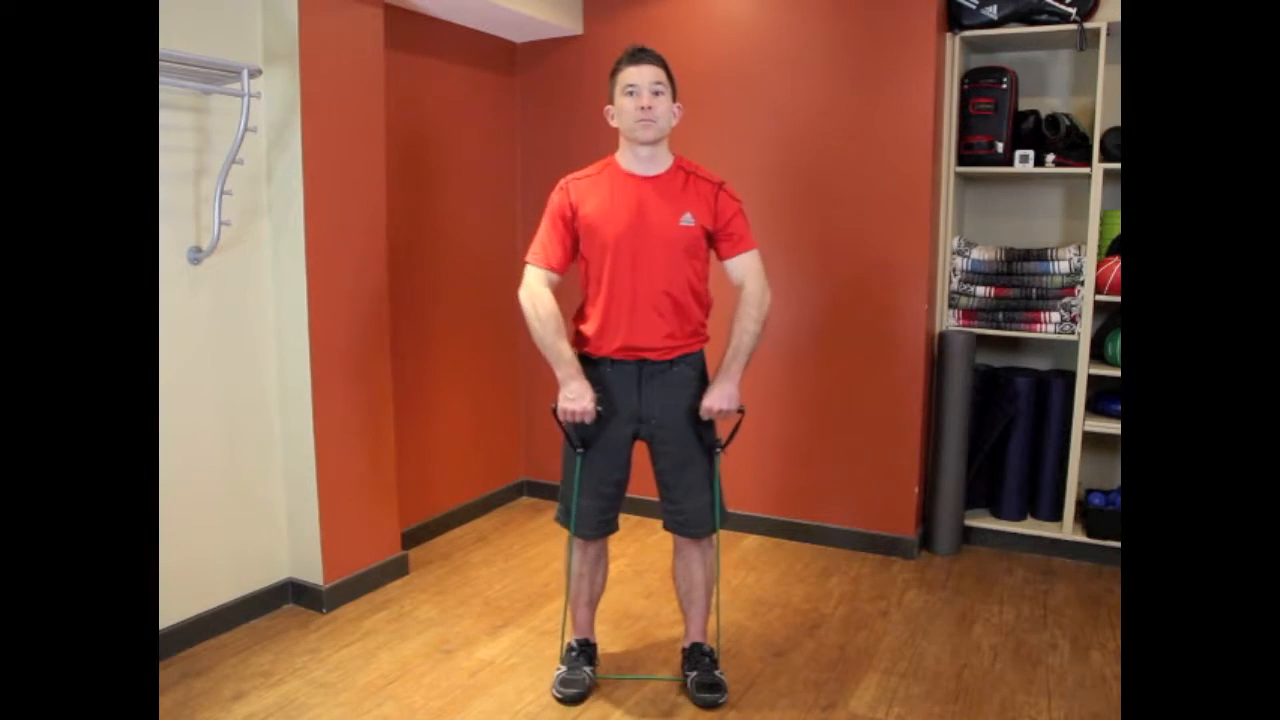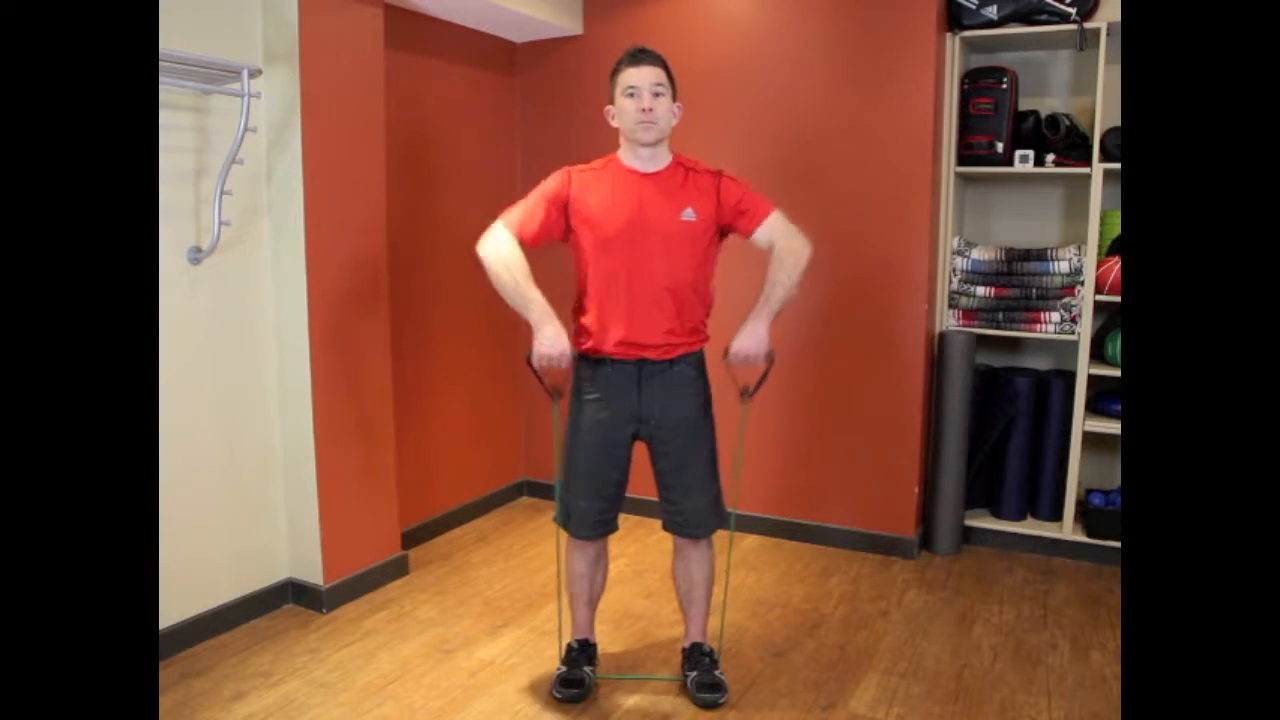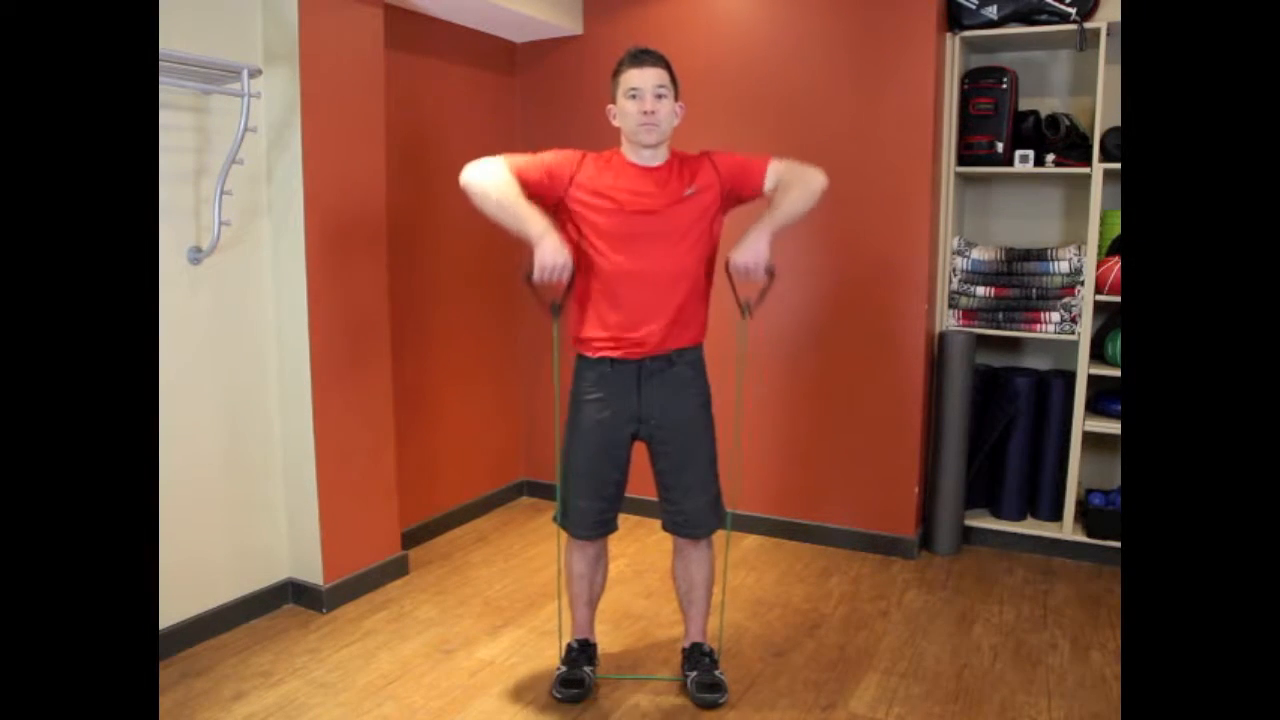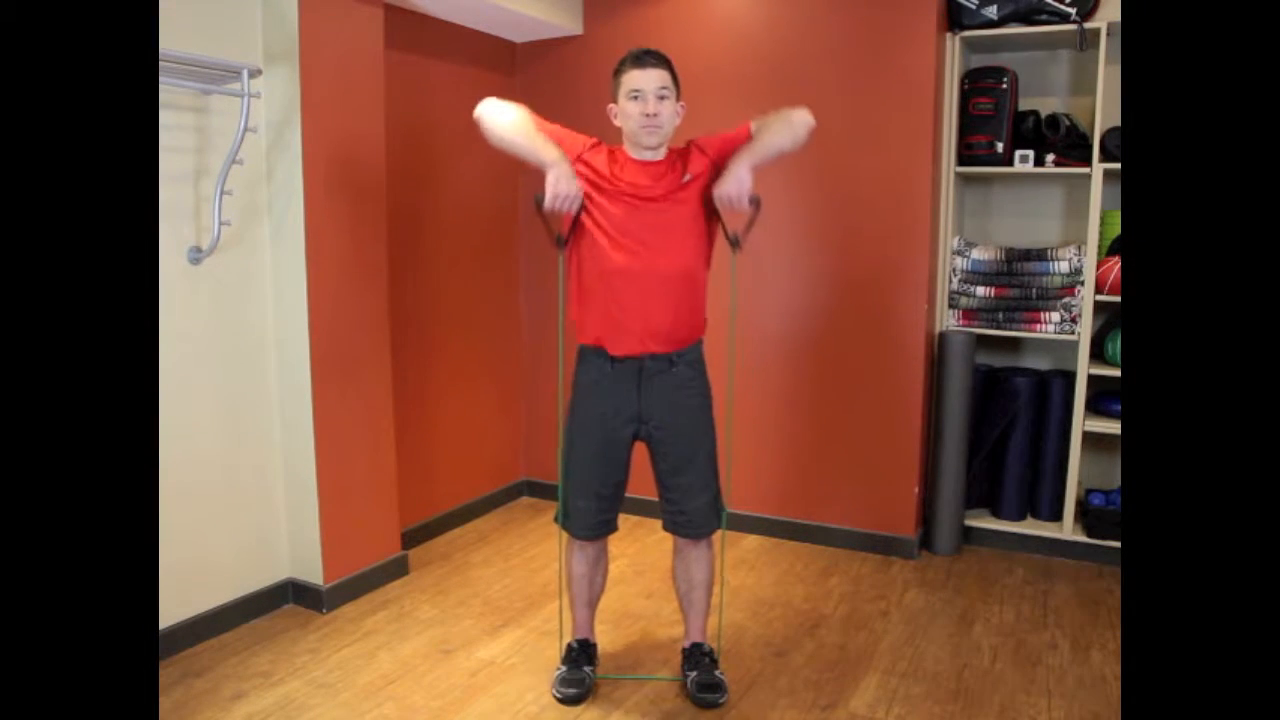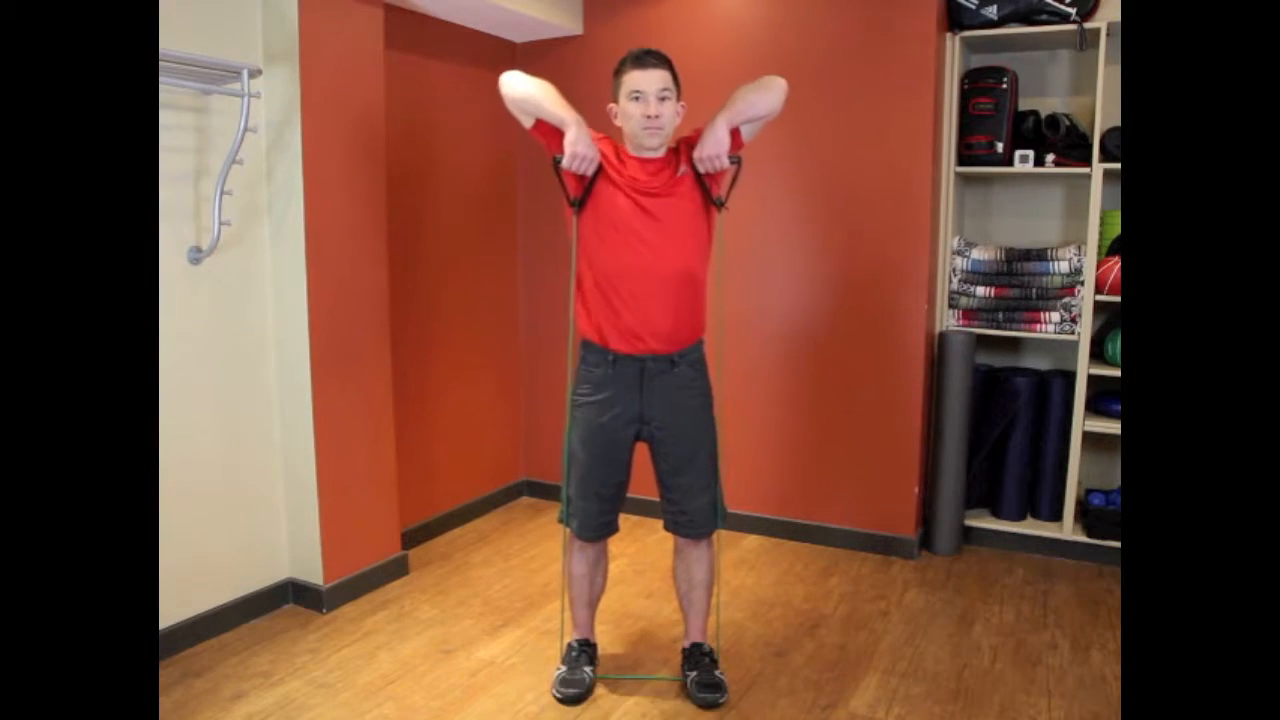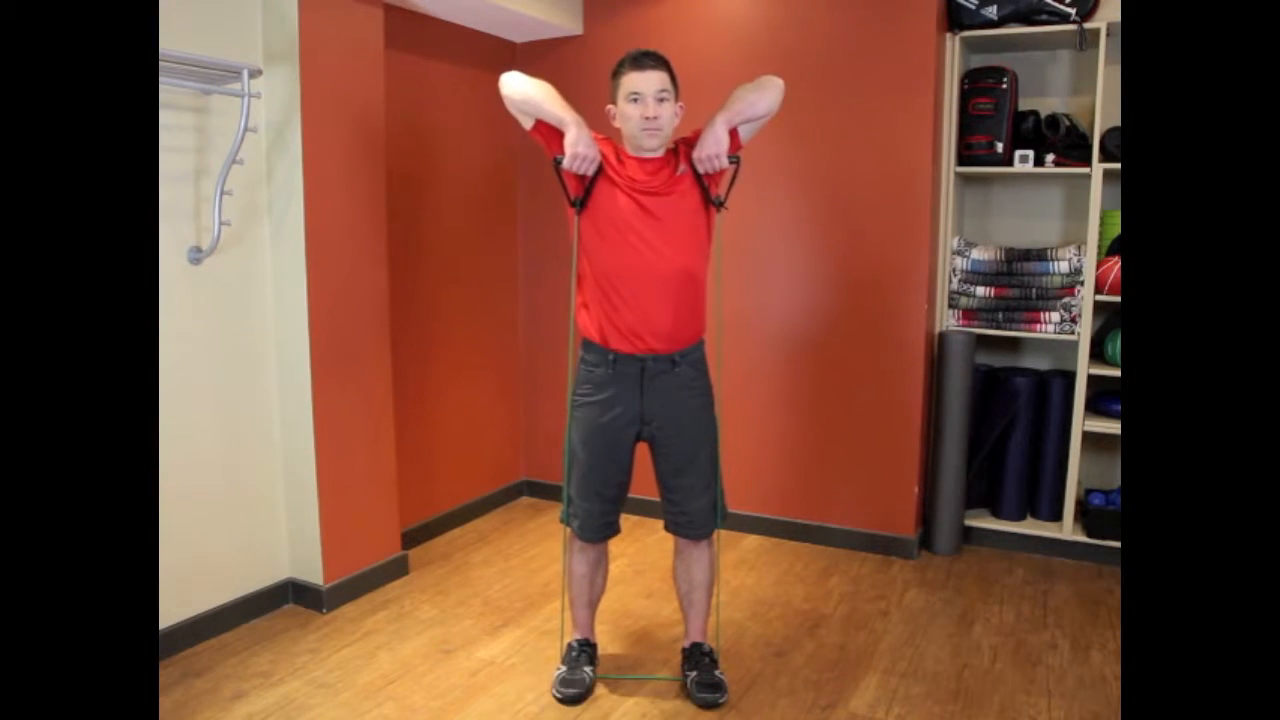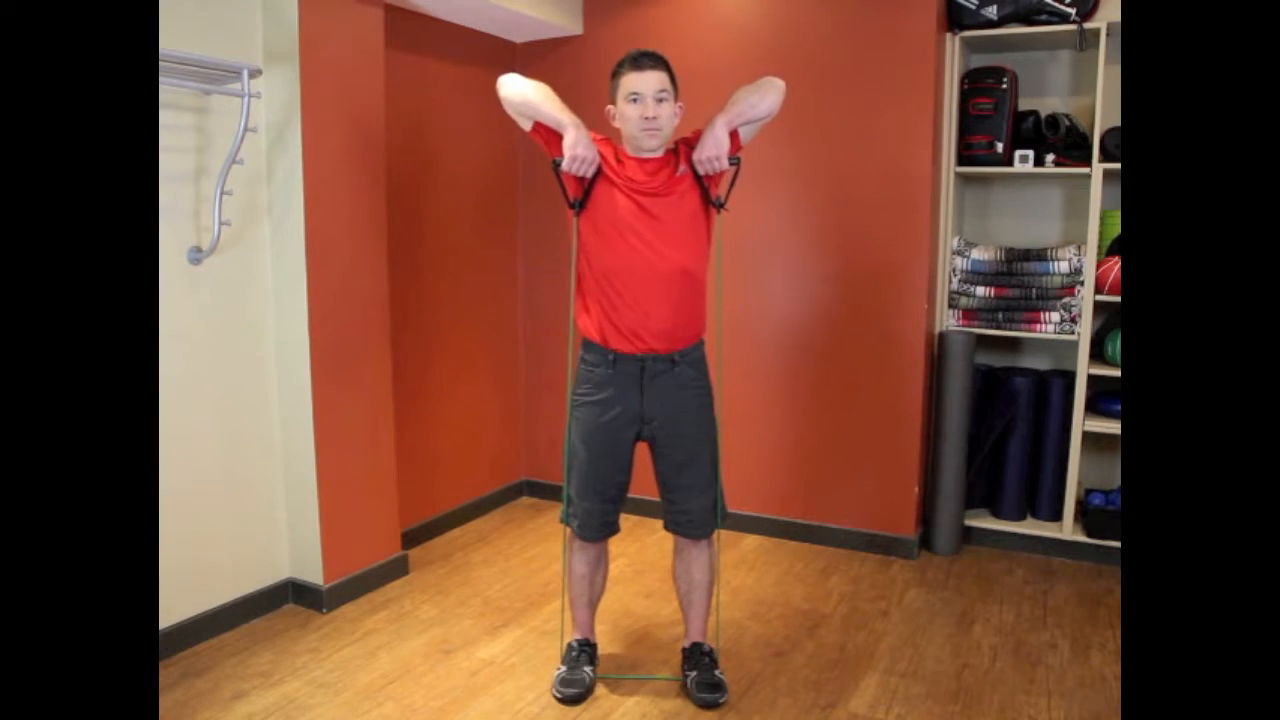
dt=0.2s
person 1, frame 1
left shoulder: (710, 194)
right shoulder: (575, 192)
left elbow: (753, 289)
right elbow: (536, 290)
left wrist: (728, 378)
right wrist: (570, 378)
left hip: (682, 378)
right hip: (601, 377)
left knee: (695, 524)
right knee: (586, 524)
left ankle: (697, 650)
right ankle: (581, 646)
person 1, frame 2
left shoulder: (712, 187)
right shoulder: (574, 185)
left elbow: (793, 246)
right elbow: (495, 245)
left wrist: (760, 320)
right wrist: (542, 320)
left hip: (681, 378)
right hip: (598, 377)
left knee: (694, 523)
right knee: (585, 524)
left ankle: (697, 650)
right ankle: (580, 646)
person 1, frame 3
left shoulder: (711, 174)
right shoulder: (575, 173)
left elbow: (809, 180)
right elbow: (478, 175)
left wrist: (762, 232)
right wrist: (539, 229)
left hip: (679, 375)
right hip: (600, 376)
left knee: (694, 524)
right knee: (585, 523)
left ankle: (697, 650)
right ankle: (581, 646)
person 1, frame 4
left shoulder: (704, 164)
right shoulder: (582, 162)
left elbow: (798, 122)
right elbow: (492, 113)
left wrist: (743, 162)
right wrist: (551, 164)
left hip: (679, 373)
right hip: (601, 373)
left knee: (694, 522)
right knee: (586, 522)
left ankle: (696, 649)
right ankle: (581, 645)
person 1, frame 5
left shoulder: (698, 161)
right shoulder: (590, 160)
left elbow: (774, 91)
right elbow: (513, 85)
left wrist: (721, 127)
right wrist: (571, 126)
left hip: (681, 372)
right hip: (603, 371)
left knee: (695, 522)
right knee: (587, 522)
left ankle: (697, 649)
right ankle: (581, 646)
person 1, frame 6
left shoulder: (698, 162)
right shoulder: (589, 161)
left elbow: (772, 89)
right elbow: (513, 85)
left wrist: (717, 128)
right wrist: (572, 127)
left hip: (682, 372)
right hip: (604, 371)
left knee: (695, 523)
right knee: (588, 522)
left ankle: (697, 650)
right ankle: (581, 646)
person 1, frame 7
left shoulder: (698, 162)
right shoulder: (590, 162)
left elbow: (772, 90)
right elbow: (511, 87)
left wrist: (718, 128)
right wrist: (571, 129)
left hip: (682, 371)
right hip: (604, 371)
left knee: (695, 523)
right knee: (588, 522)
left ankle: (697, 649)
right ankle: (581, 645)
